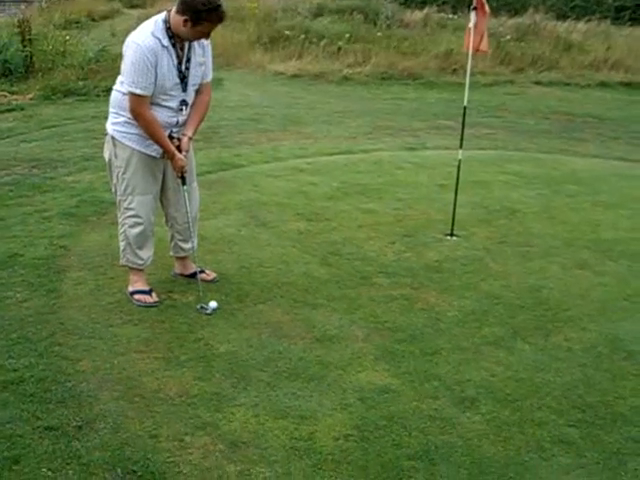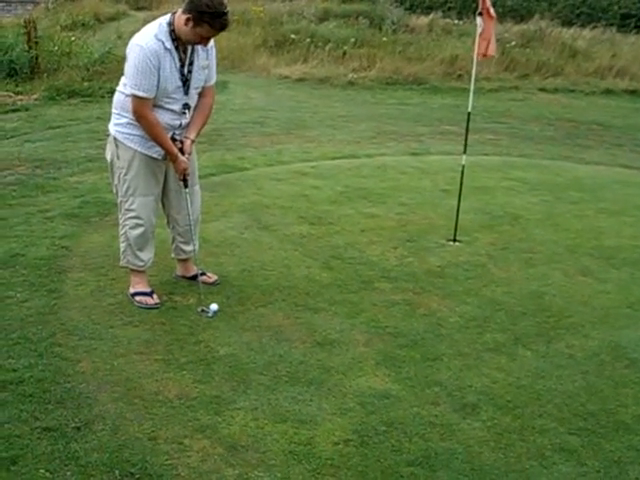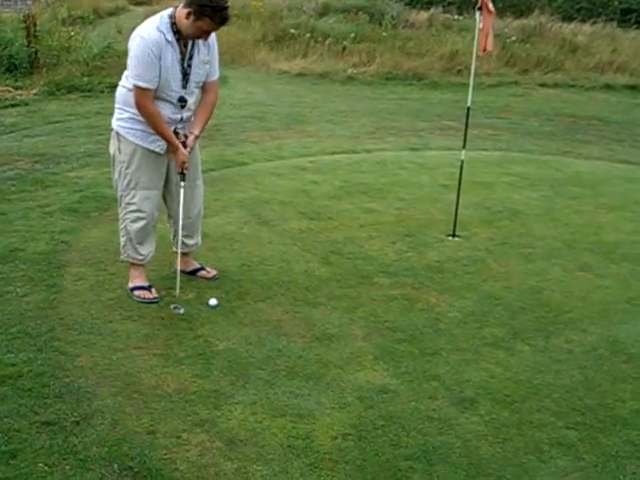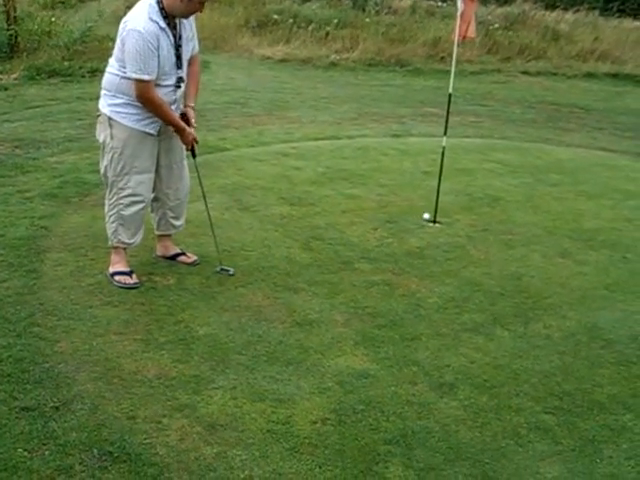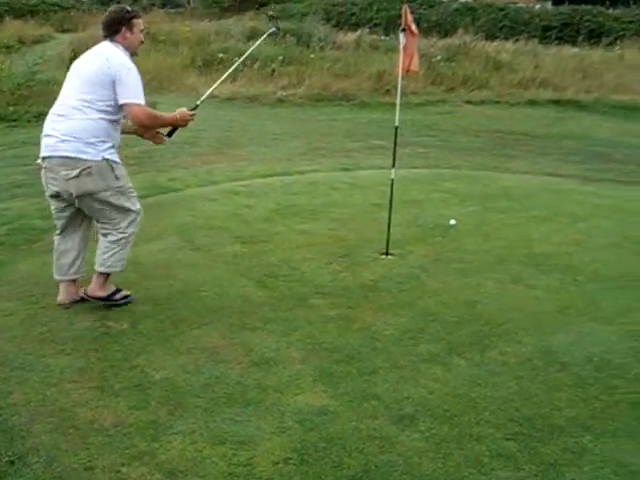
dt=1s
person 1, frame 1
left shoulder: (200, 40)
right shoulder: (144, 44)
left elbow: (203, 91)
right elbow: (139, 109)
left wrist: (187, 135)
right wrist: (170, 152)
left hip: (176, 136)
right hip: (135, 136)
left knee: (185, 202)
right knee: (138, 209)
left ankle: (183, 262)
right ankle: (136, 276)
person 1, frame 2
left shoulder: (204, 43)
right shoulder: (147, 46)
left elbow: (206, 95)
right elbow: (142, 112)
left wrist: (189, 138)
right wrist: (173, 155)
left hip: (178, 137)
right hip: (137, 138)
left knee: (187, 204)
right knee: (139, 210)
left ankle: (185, 264)
right ankle: (137, 278)
person 1, frame 3
left shoulder: (206, 39)
right shoulder: (149, 38)
left elbow: (210, 91)
right elbow: (143, 102)
left wrist: (194, 134)
right wrist: (173, 146)
left hip: (182, 132)
right hip: (139, 133)
left knee: (190, 199)
right knee: (140, 205)
left ankle: (185, 258)
right ankle: (136, 271)
person 1, frame 4
right shoulder: (142, 28)
left elbow: (192, 61)
right elbow: (144, 93)
left wrist: (189, 107)
right wrist: (181, 128)
left hip: (165, 115)
right hip: (127, 117)
left knee: (174, 183)
right knee: (130, 190)
left ankle: (165, 243)
right ankle: (118, 257)
person 1, frame 5
left shoulder: (88, 59)
right shoulder: (121, 64)
right elbow: (137, 115)
left wrist: (141, 131)
right wrist: (174, 119)
left hip: (53, 154)
right hip: (89, 159)
left knee: (70, 225)
right knee: (124, 215)
left ankle: (68, 288)
right ankle: (100, 285)
